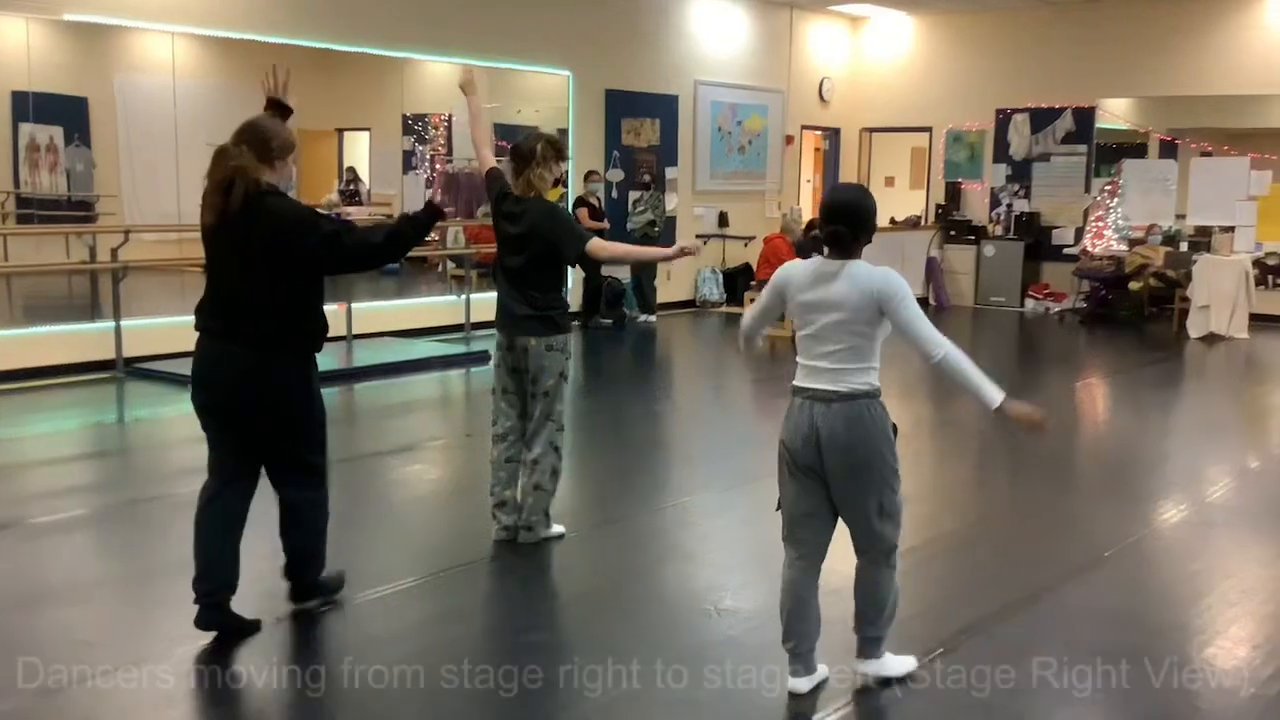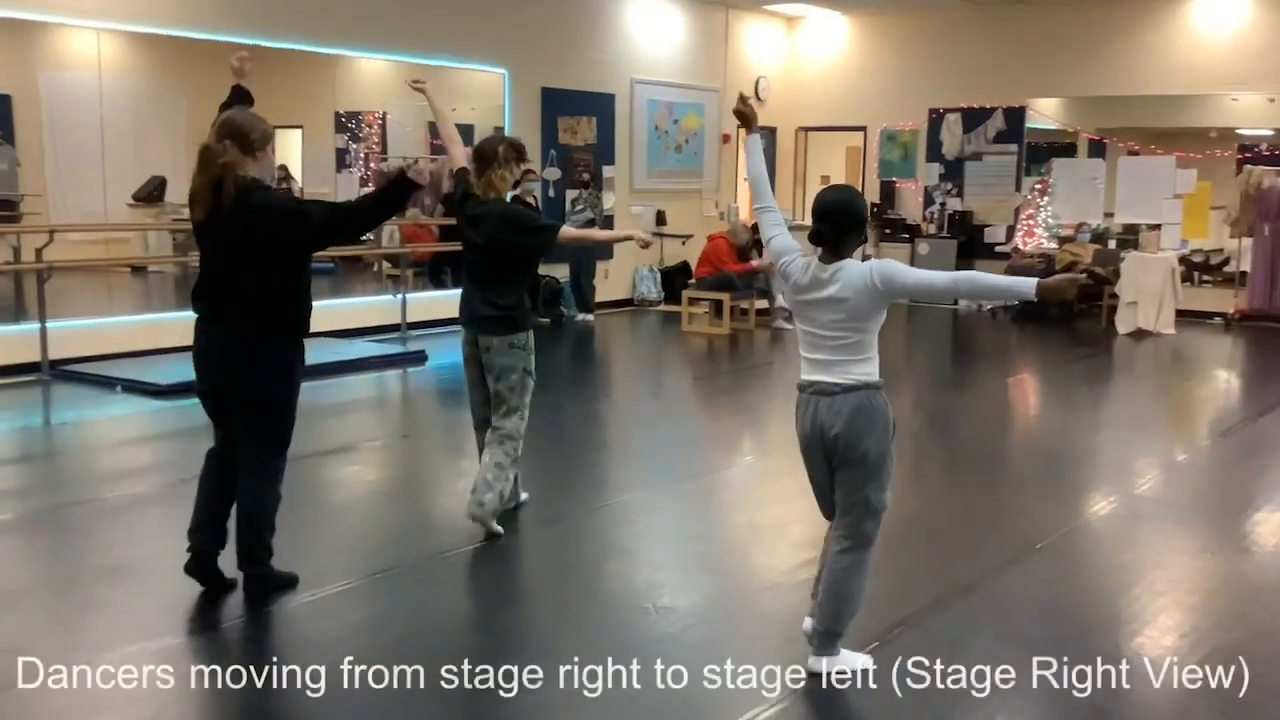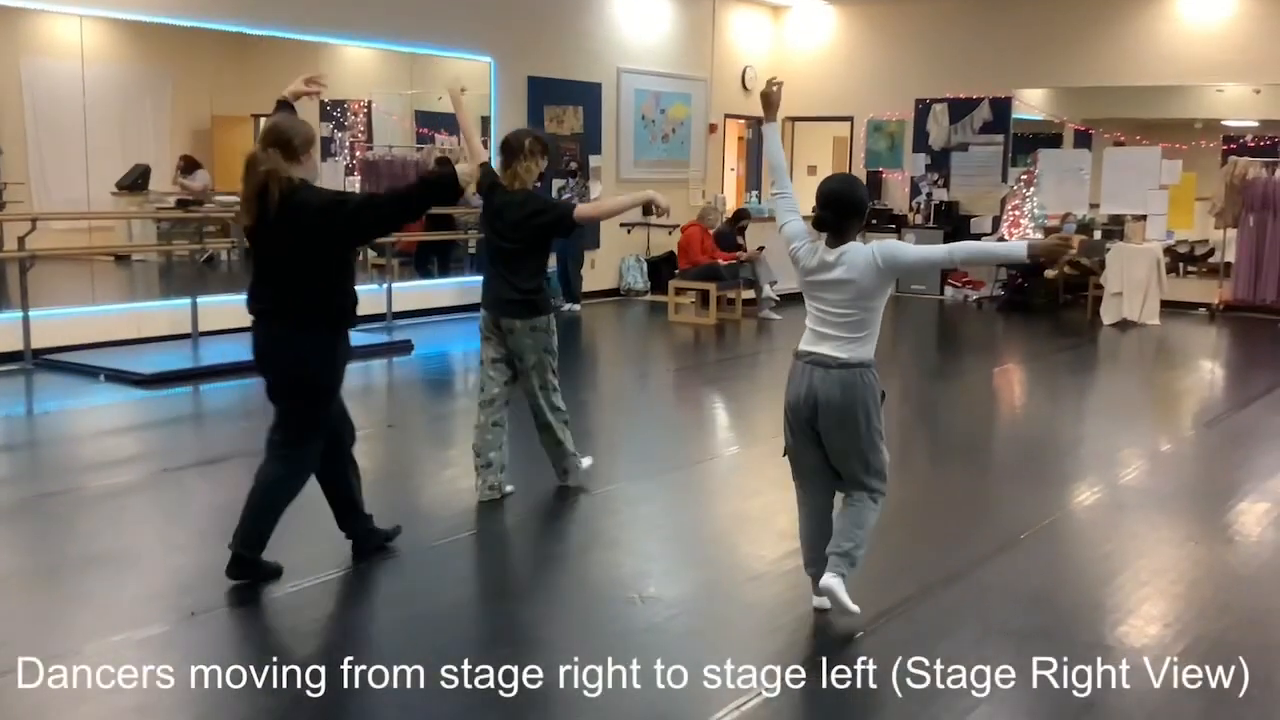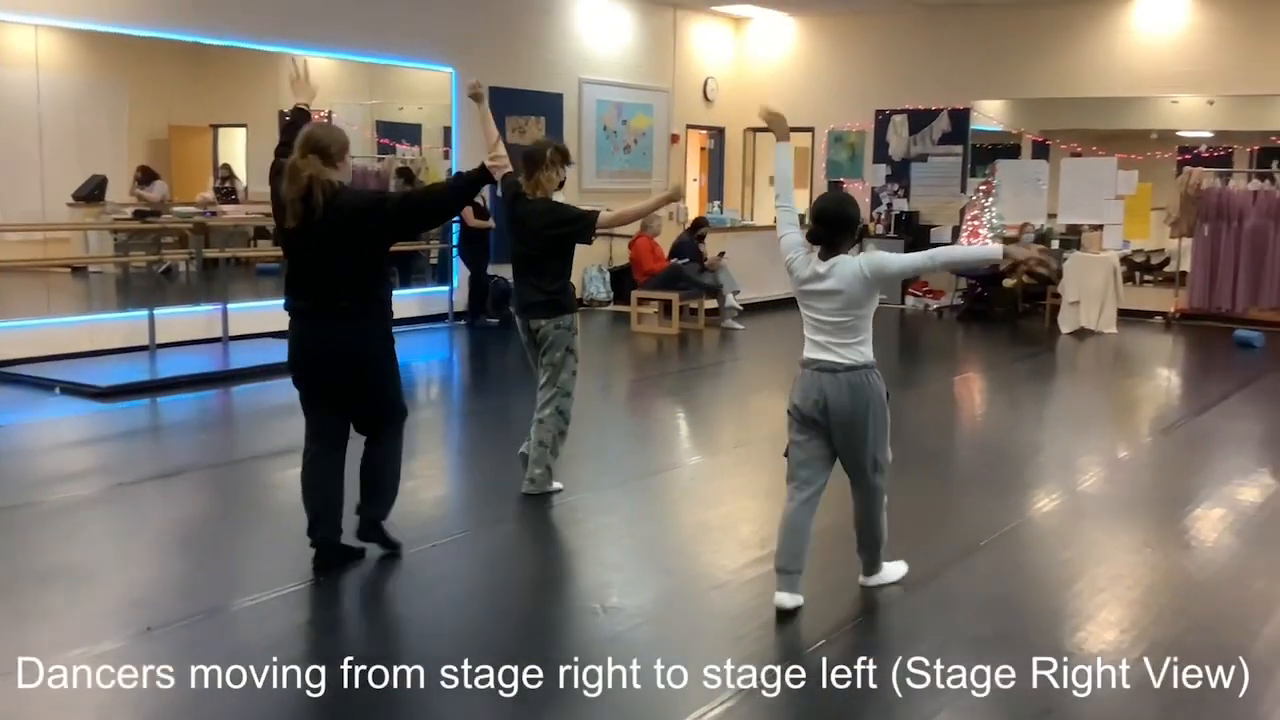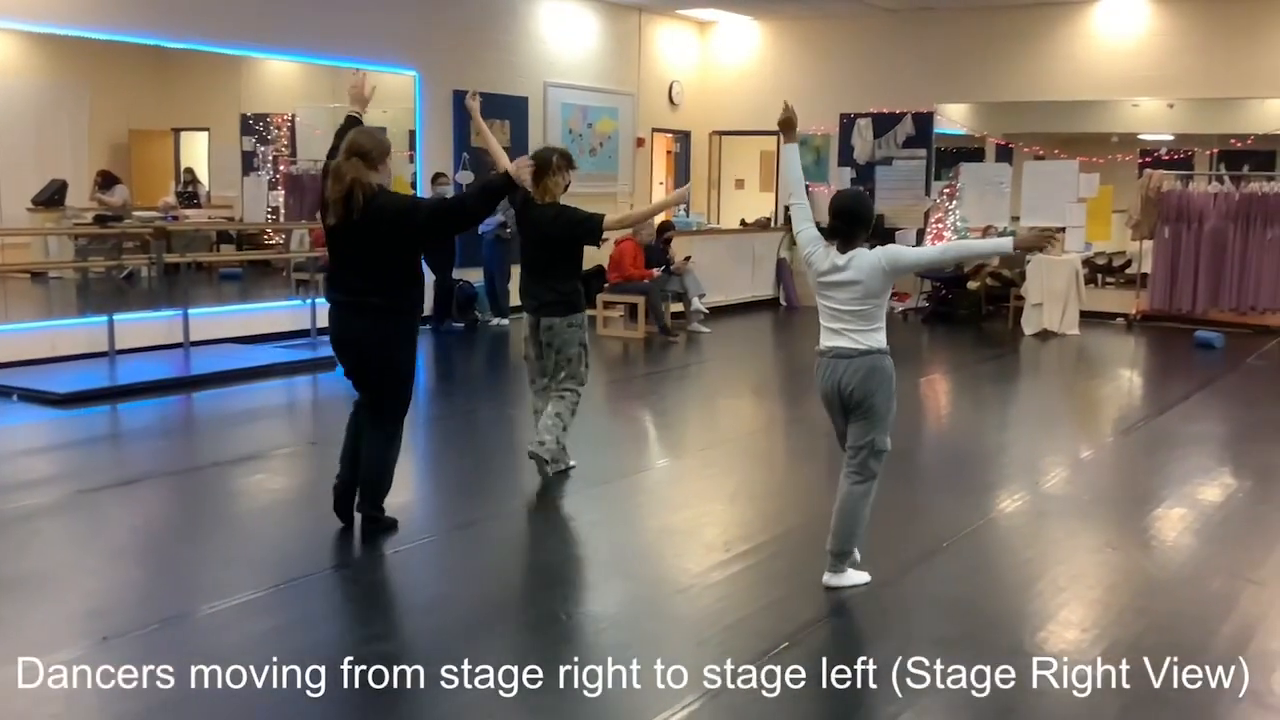
dt=0.7s
person 1, frame 1
left shoulder: (792, 276)
right shoulder: (880, 283)
left elbow: (752, 325)
right elbow: (937, 348)
left wrist: (748, 341)
right wrist: (999, 401)
left hip: (802, 417)
right hip: (857, 419)
left knee: (802, 548)
right knee: (877, 543)
left ankle: (800, 665)
right ankle: (871, 652)
person 1, frame 2
left shoulder: (792, 270)
right shoulder: (875, 277)
left elbow: (764, 207)
right elbow: (956, 283)
left wrist: (751, 133)
right wrist: (1039, 287)
left hip: (810, 406)
right hip: (859, 410)
left knee: (840, 520)
right knee: (855, 531)
left ankle: (821, 615)
right ankle: (826, 648)
person 1, frame 3
left shoulder: (803, 251)
right shoulder: (879, 258)
left elbow: (781, 190)
right elbow: (956, 254)
left wrist: (771, 120)
right wrist: (1030, 250)
left hip: (803, 377)
right hip: (851, 383)
left knee: (813, 487)
right knee: (865, 486)
left ankle: (819, 581)
right ankle: (836, 569)
person 1, frame 4
left shoulder: (798, 262)
right shoulder: (867, 269)
left elbow: (784, 206)
right elbow: (937, 257)
left wrist: (782, 140)
right wrist: (1005, 252)
left hip: (810, 383)
right hip: (856, 385)
left knee: (803, 487)
right knee: (868, 483)
left ankle: (787, 586)
right ankle: (873, 568)
person 1, frame 5
left shoulder: (815, 256)
right shoulder: (883, 260)
left elbow: (797, 202)
right elbow: (950, 251)
left wrist: (790, 141)
right wrist: (1015, 244)
left hip: (828, 366)
right hip: (870, 368)
left knee: (854, 456)
right knee: (862, 466)
left ankle: (844, 540)
right ankle: (838, 566)
person 2, frame 1
left shoulder: (220, 209)
right shoulder: (286, 219)
left elbow: (252, 139)
right elbow: (361, 250)
left wrist: (274, 107)
right wrist: (426, 217)
left hip: (217, 359)
right hip: (275, 363)
left knee: (228, 476)
right knee: (300, 472)
left ankle: (213, 597)
right ankle: (306, 578)
person 2, frame 2
left shoulder: (208, 196)
right shoulder: (270, 209)
left elbow: (224, 135)
right elbow: (346, 220)
left wrist: (239, 89)
right wrist: (403, 184)
left hip: (215, 343)
right hip: (265, 349)
left knee: (228, 448)
right knee: (261, 458)
left ankle: (203, 553)
right ankle: (256, 571)
person 2, frame 3
left shoulder: (261, 201)
right shoulder: (318, 207)
left elbow: (271, 143)
right elbow: (389, 208)
left wrist: (286, 101)
right wrist: (449, 181)
left hip: (274, 335)
right hip: (310, 341)
left knee: (332, 433)
right knee: (293, 447)
left ankle: (360, 531)
right ankle: (246, 553)
person 2, frame 4
left shoulder: (289, 200)
right shoulder: (363, 207)
left elbow: (285, 155)
right elbow: (429, 204)
left wrist: (301, 106)
right wrist: (482, 174)
left hip: (308, 336)
right hip: (360, 334)
left knee: (323, 435)
right knee: (385, 423)
left ankle: (325, 541)
right ankle: (372, 519)
person 2, frame 5
left shoulder: (335, 201)
right shoulder: (397, 211)
left elbow: (338, 155)
right elbow: (460, 211)
left wrist: (354, 114)
right wrist: (507, 180)
left hip: (345, 323)
right hip: (388, 327)
left knee: (368, 405)
right knee: (385, 416)
left ankle: (346, 489)
right ankle: (371, 512)
person 3, frame 1
left shoulder: (502, 199)
right shoulder: (549, 216)
left elbow: (483, 151)
right elbow: (603, 250)
left wrist: (472, 96)
right wrist: (668, 253)
left hip: (508, 329)
right hip: (545, 334)
left knee: (506, 425)
right knee: (544, 427)
left ankle: (504, 517)
right ankle: (533, 522)
person 3, frame 2
left shoulder: (466, 202)
right shoulder: (513, 218)
left elbow: (453, 143)
right elbow: (575, 236)
left wrist: (430, 94)
right wrist: (629, 235)
left hip: (474, 326)
right hip: (509, 331)
left knee: (486, 416)
right knee: (508, 421)
left ankle: (504, 491)
right ankle: (486, 501)
person 3, frame 3
left shoulder: (492, 192)
right shoulder: (538, 207)
left elbow: (473, 143)
right elbow: (594, 211)
left wrist: (457, 99)
right wrist: (644, 197)
left hip: (493, 312)
right hip: (530, 315)
left knee: (492, 395)
right knee: (544, 394)
left ankle: (489, 481)
right ankle: (568, 470)
person 3, frame 4
left shoulder: (514, 201)
right shoulder: (561, 215)
right elbow: (616, 218)
right wrist: (664, 199)
left hip: (525, 312)
right hip: (555, 314)
left knee: (550, 388)
right knee: (555, 395)
left ankle: (536, 448)
right ankle: (537, 477)
person 3, frame 5
left shoulder: (523, 207)
right shoulder: (569, 219)
right elbow: (623, 221)
right wrist: (670, 201)
left hip: (534, 312)
right hip: (565, 314)
left knee: (542, 386)
right knee: (568, 387)
left ankle: (555, 455)
right ankle: (545, 444)
